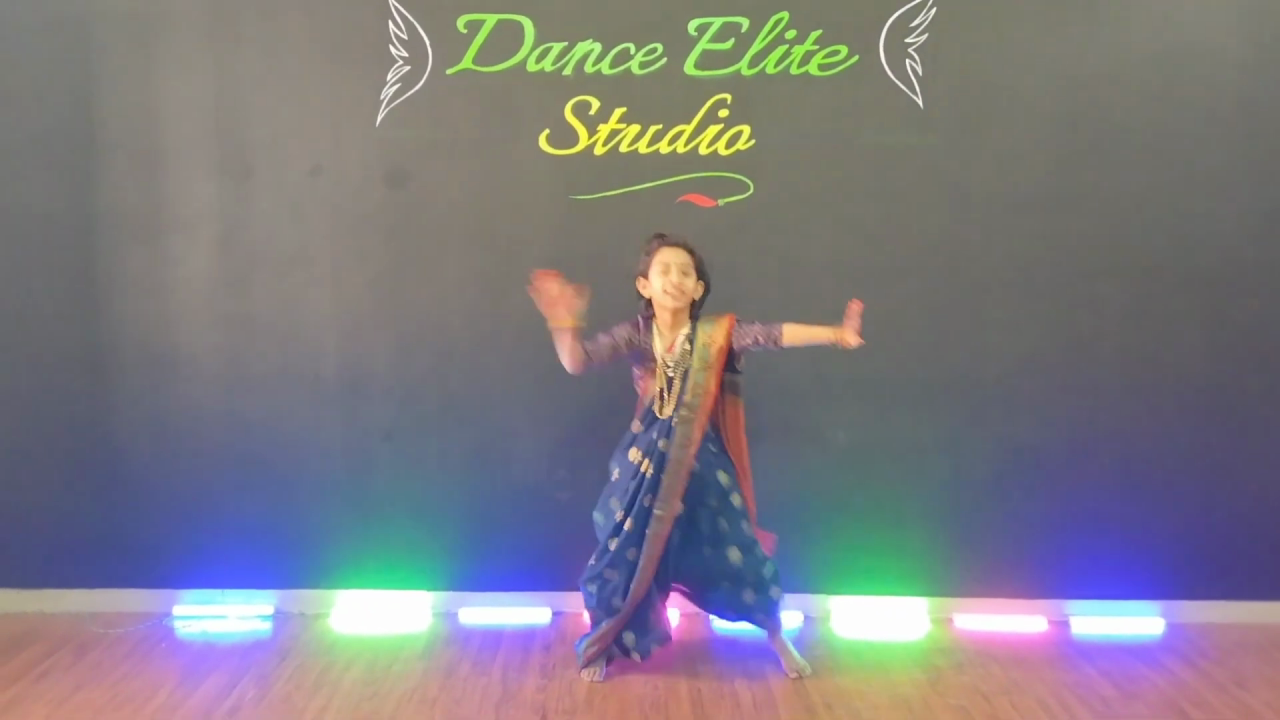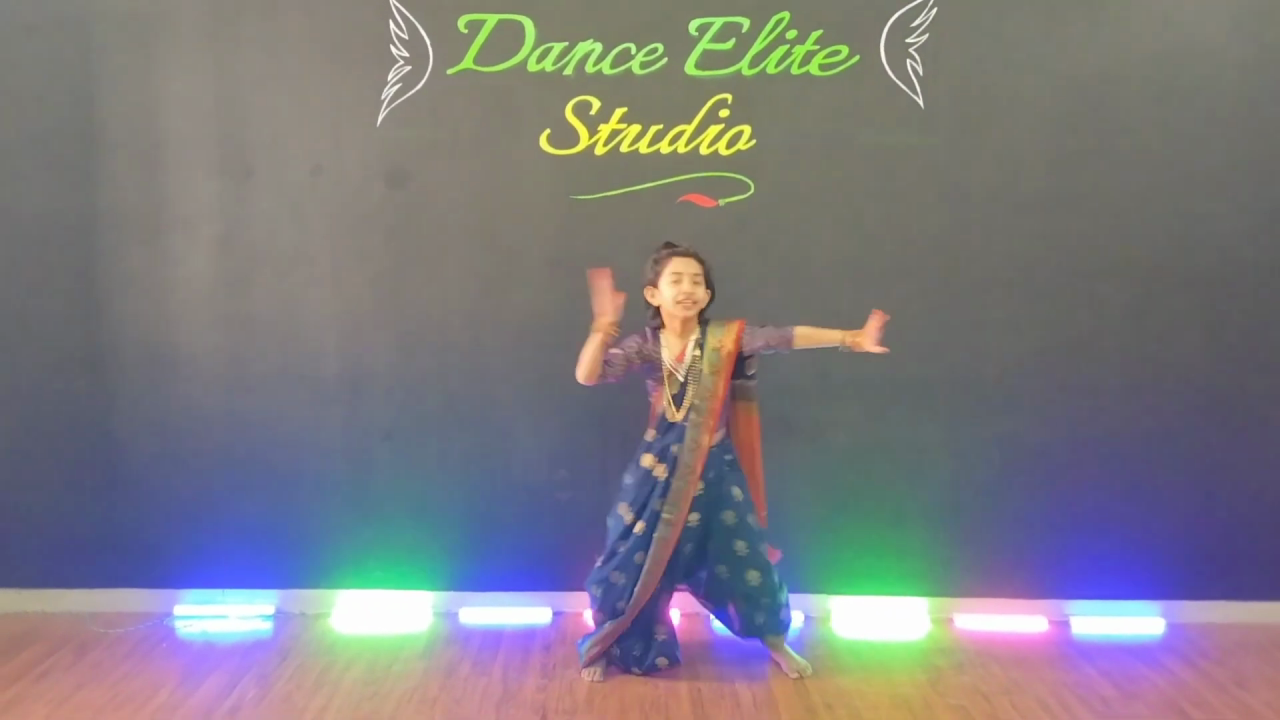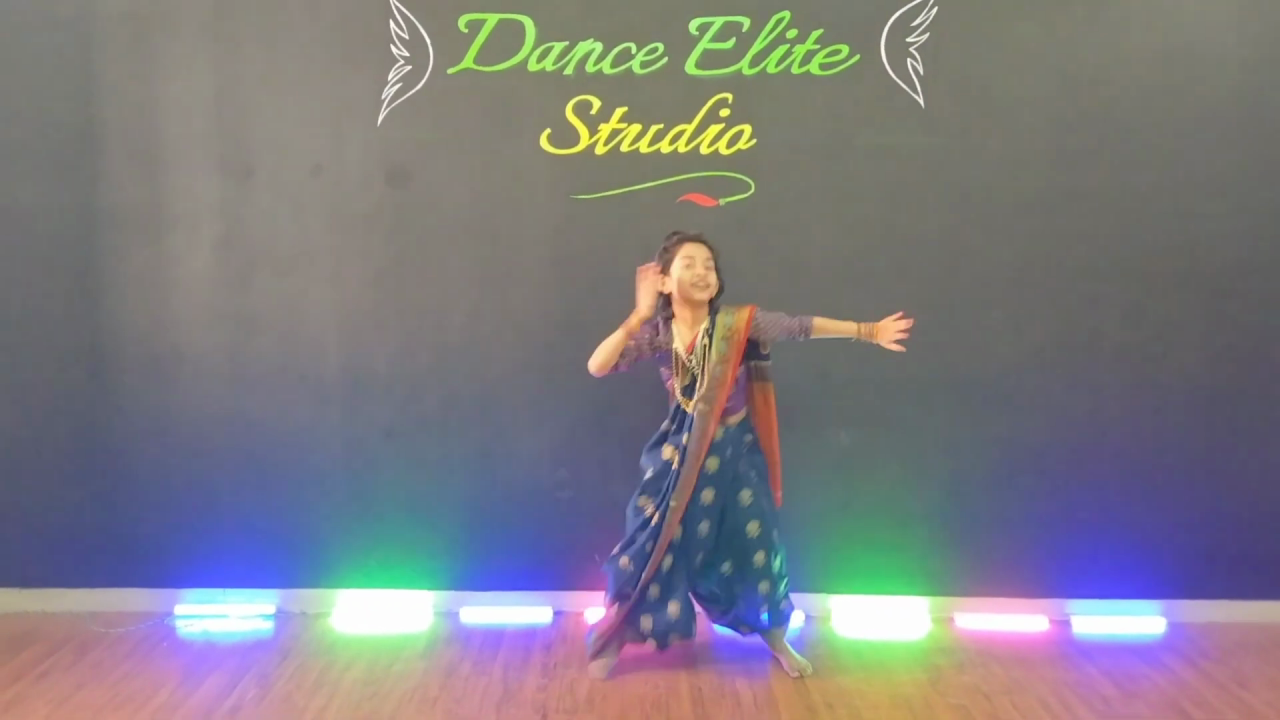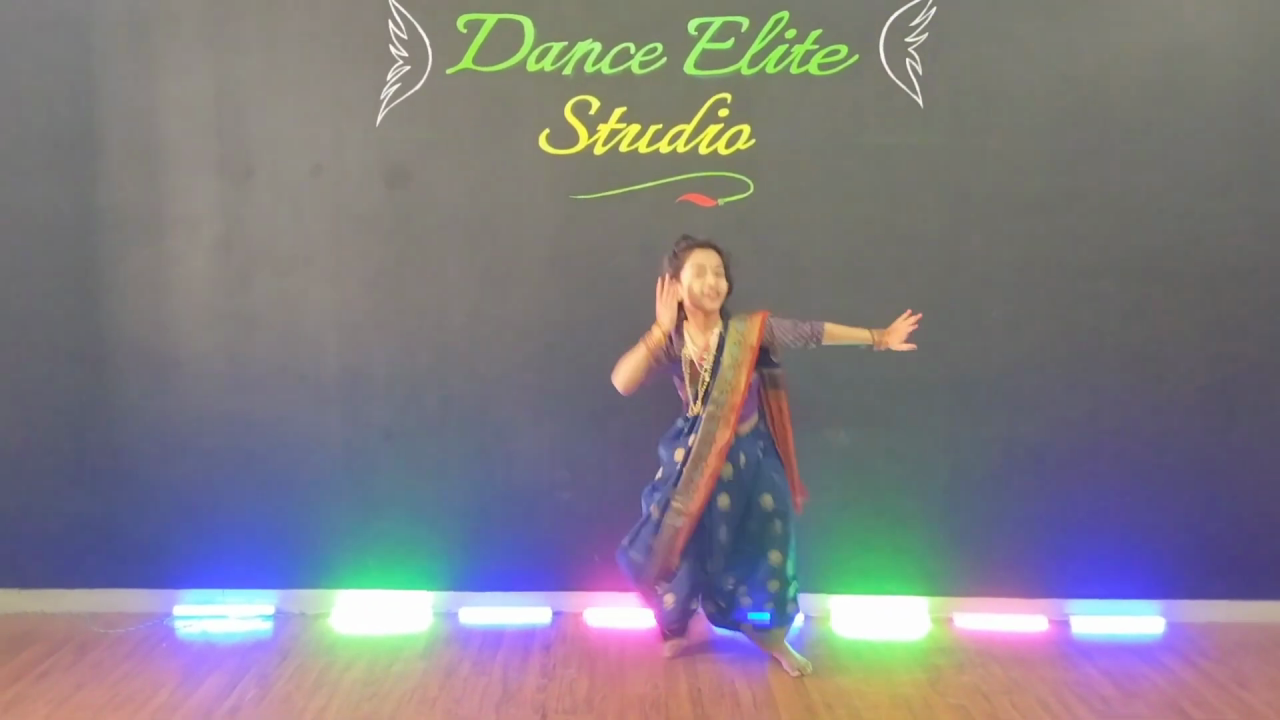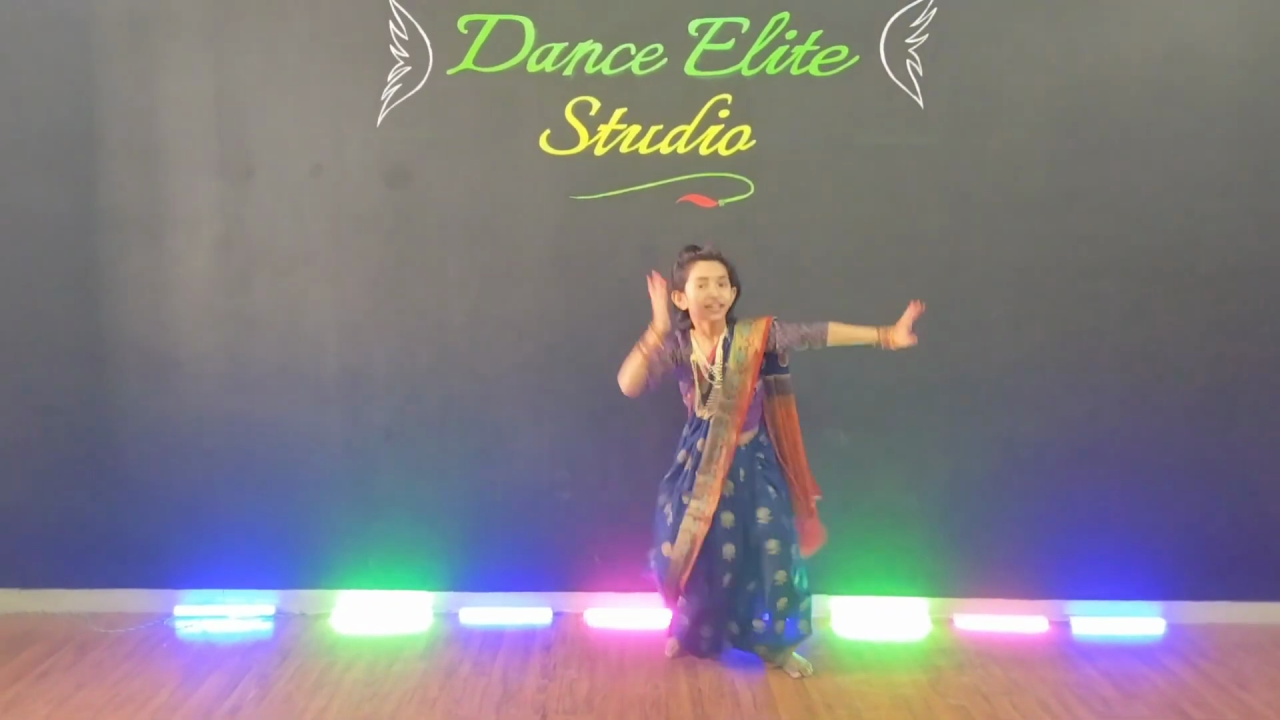
dt=0.1s
person 1, frame 1
left shoulder: (718, 333)
right shoulder: (632, 336)
left elbow: (772, 334)
right elbow: (576, 364)
left wrist: (833, 334)
right wrist: (566, 326)
left hip: (701, 461)
right hip: (643, 461)
left knee: (739, 551)
right knee: (622, 557)
left ankle: (775, 635)
right ankle: (604, 644)
person 1, frame 2
left shoulder: (729, 338)
right shoulder: (644, 346)
left elbow: (788, 337)
right elbow: (587, 377)
left wrist: (853, 338)
right wrist: (604, 326)
left hip: (715, 467)
right hip: (659, 469)
left knee: (747, 558)
right knee: (630, 562)
left ankle: (774, 640)
right ankle: (606, 647)
person 1, frame 3
left shoulder: (738, 323)
right shoulder: (653, 333)
left elbow: (801, 327)
right elbow: (598, 367)
left wrist: (867, 332)
right wrist: (638, 318)
left hip: (732, 454)
right hip: (676, 454)
left knee: (754, 545)
right knee: (651, 544)
left ankle: (773, 637)
right ankle: (616, 637)
person 1, frame 4
left shoulder: (752, 329)
right shoulder: (669, 341)
left elbow: (813, 333)
right elbow: (623, 383)
left wrist: (880, 337)
right wrist: (660, 329)
left hip: (747, 456)
right hip: (692, 454)
left knee: (768, 545)
right knee: (669, 542)
left ankle: (772, 635)
right ankle: (676, 619)
person 1, frame 5
left shoulder: (757, 336)
right shoulder: (677, 346)
left elbow: (819, 334)
right elbow: (629, 385)
left wrist: (885, 335)
right wrist: (656, 332)
left hip: (752, 466)
right hip: (697, 468)
left knee: (775, 560)
right knee: (686, 556)
left ankle: (779, 647)
right ankle: (694, 631)
